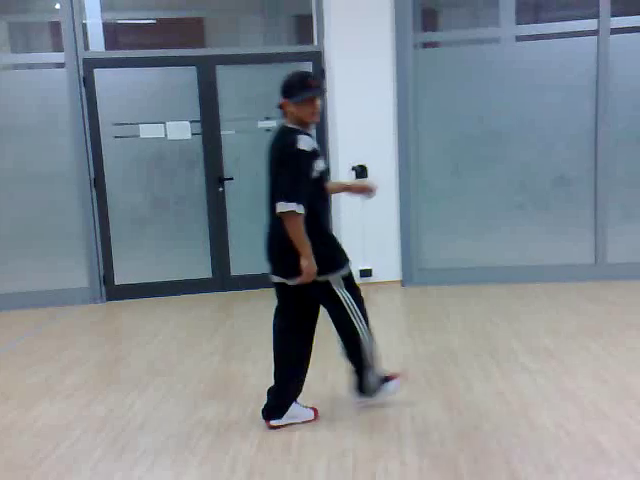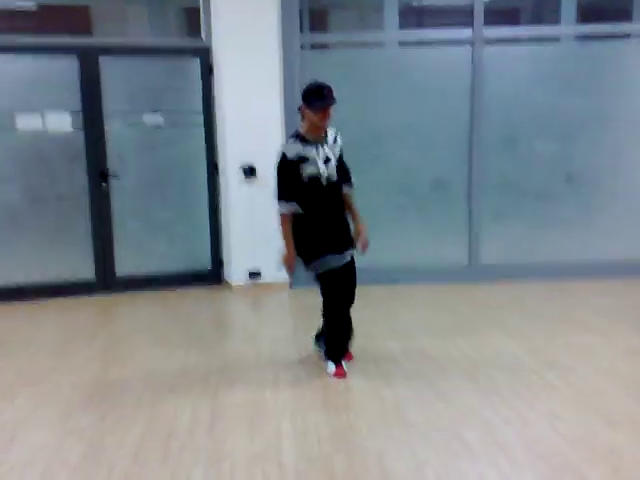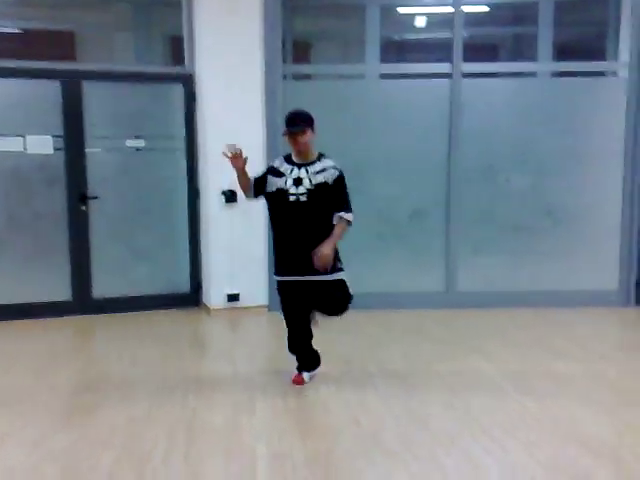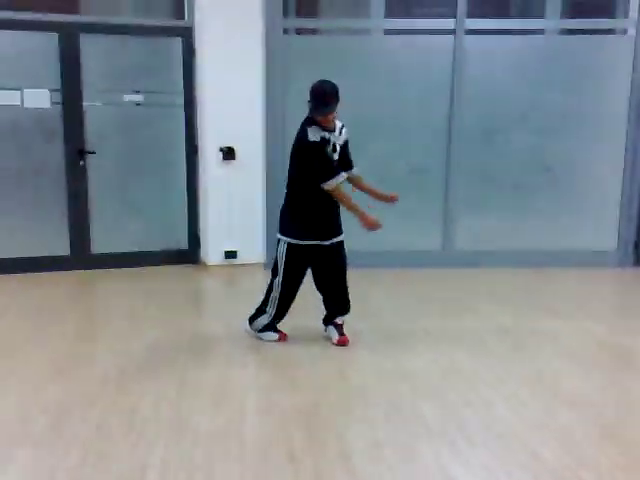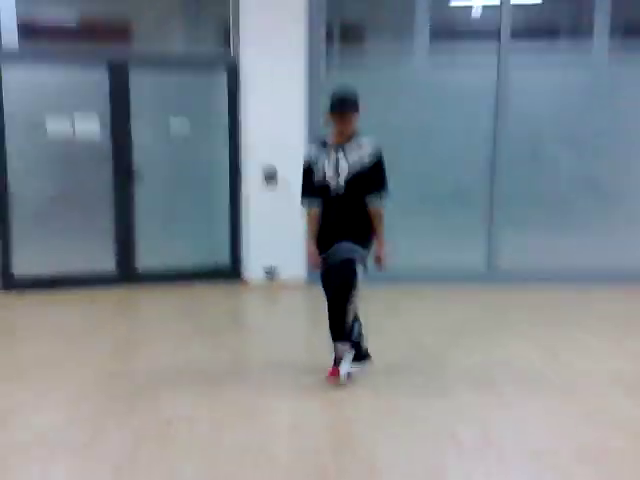
dt=0.7s
person 1, frame 1
left shoulder: (287, 141)
right shoulder: (298, 145)
right elbow: (288, 204)
left wrist: (350, 187)
right wrist: (306, 254)
left hip: (284, 251)
right hip: (307, 250)
left knee: (294, 326)
right knee: (351, 315)
left ankle: (281, 406)
right ankle: (369, 383)
person 1, frame 2
left shoulder: (334, 139)
right shoulder: (293, 152)
right elbow: (286, 205)
left wrist: (358, 222)
right wrist: (289, 248)
left hip: (339, 232)
right hip: (311, 238)
left knee: (346, 291)
right knee: (334, 294)
left ankle: (331, 341)
right ankle: (334, 353)
person 1, frame 3
left shoulder: (330, 171)
right shoulder: (278, 167)
left elbow: (345, 216)
right elbow: (252, 191)
left wrist: (330, 245)
right wrist: (240, 170)
left hip: (321, 253)
right hip: (288, 258)
left knee: (336, 303)
right knee: (295, 315)
left ankle: (315, 306)
right ankle: (306, 365)
person 1, frame 4
left shoulder: (339, 131)
right shoulder: (311, 136)
left elbow: (346, 172)
right elbow: (329, 183)
left wrist: (377, 194)
right wrist: (362, 214)
left hip: (326, 215)
right hip: (299, 221)
left knee: (335, 272)
right knee: (288, 276)
left ankle: (334, 321)
right ankle: (262, 322)
person 1, frame 5
left shoulder: (368, 152)
right shoulder: (316, 155)
left elbow: (375, 201)
right elbow: (312, 204)
left wrist: (380, 241)
right wrist: (311, 244)
left hip: (355, 236)
right hip: (327, 240)
left knee: (342, 281)
right knee: (338, 298)
left ankle: (345, 348)
right ankle: (353, 352)
